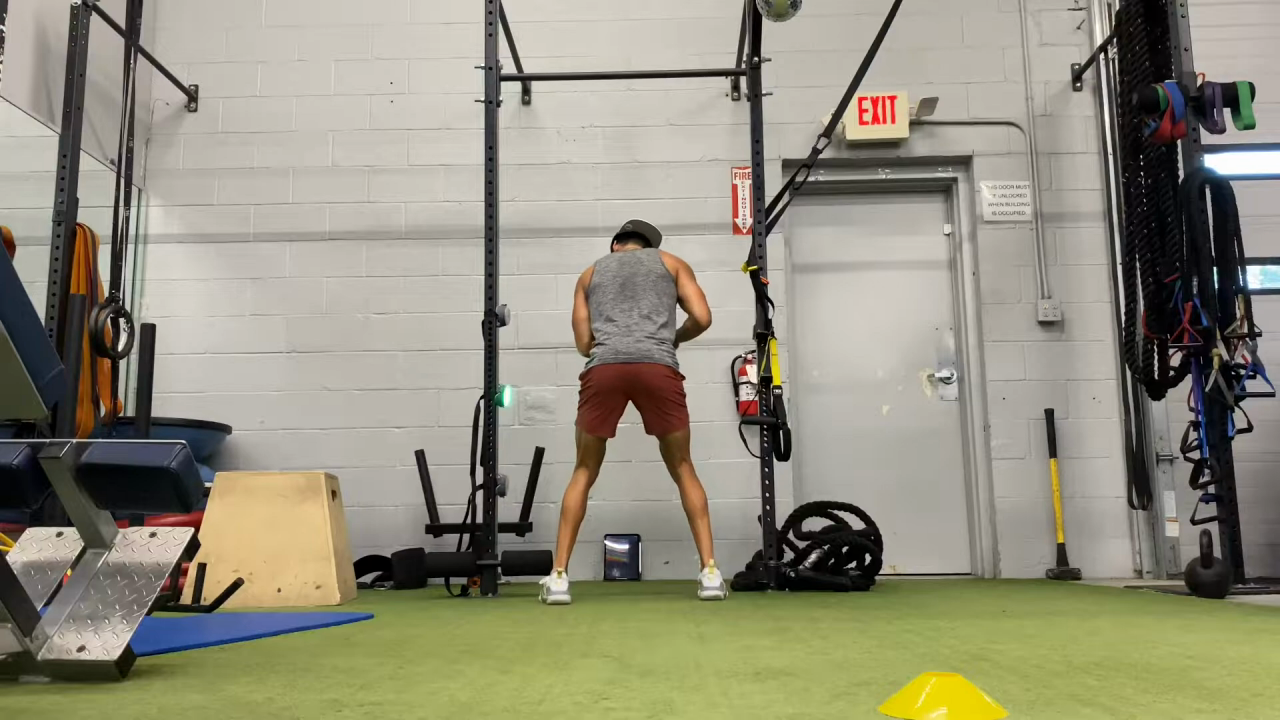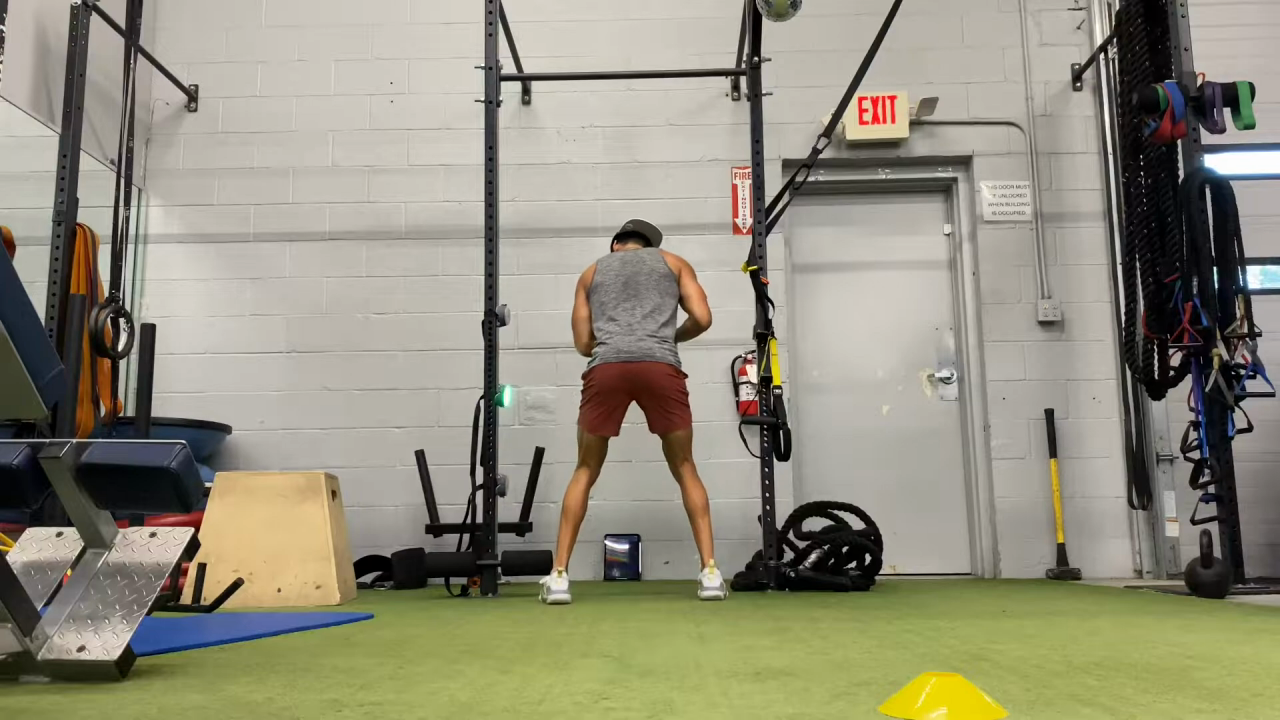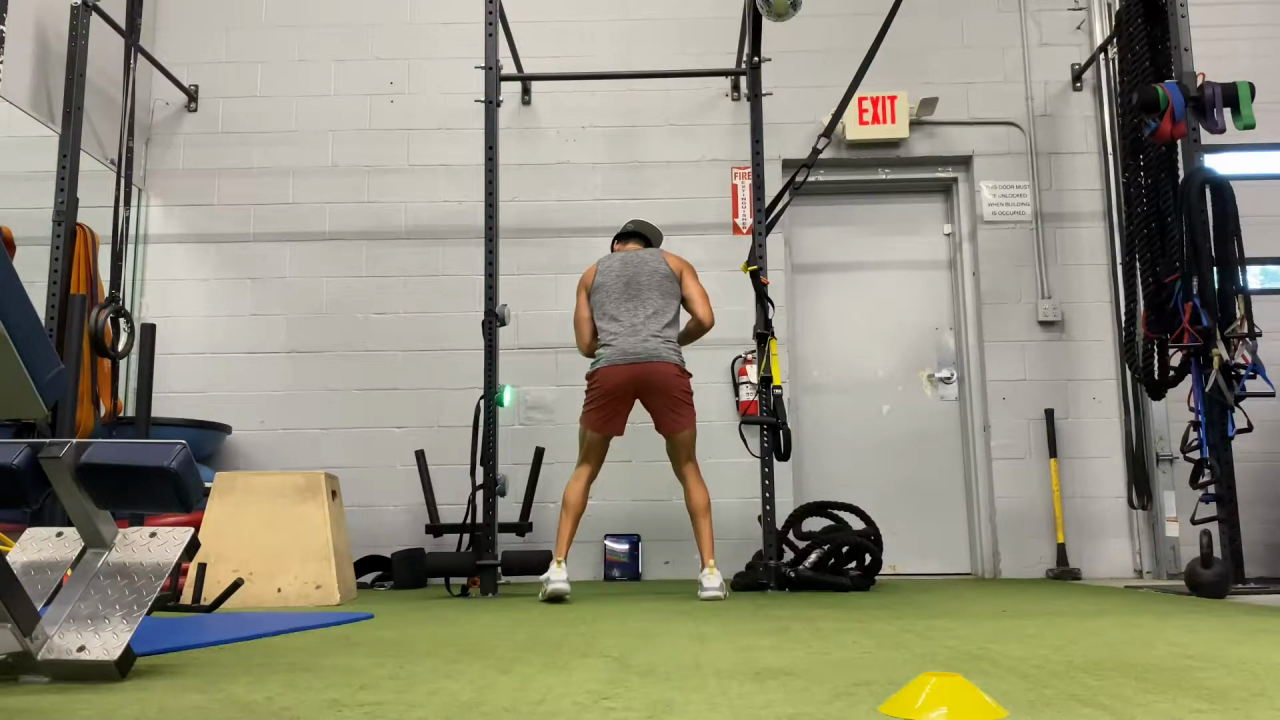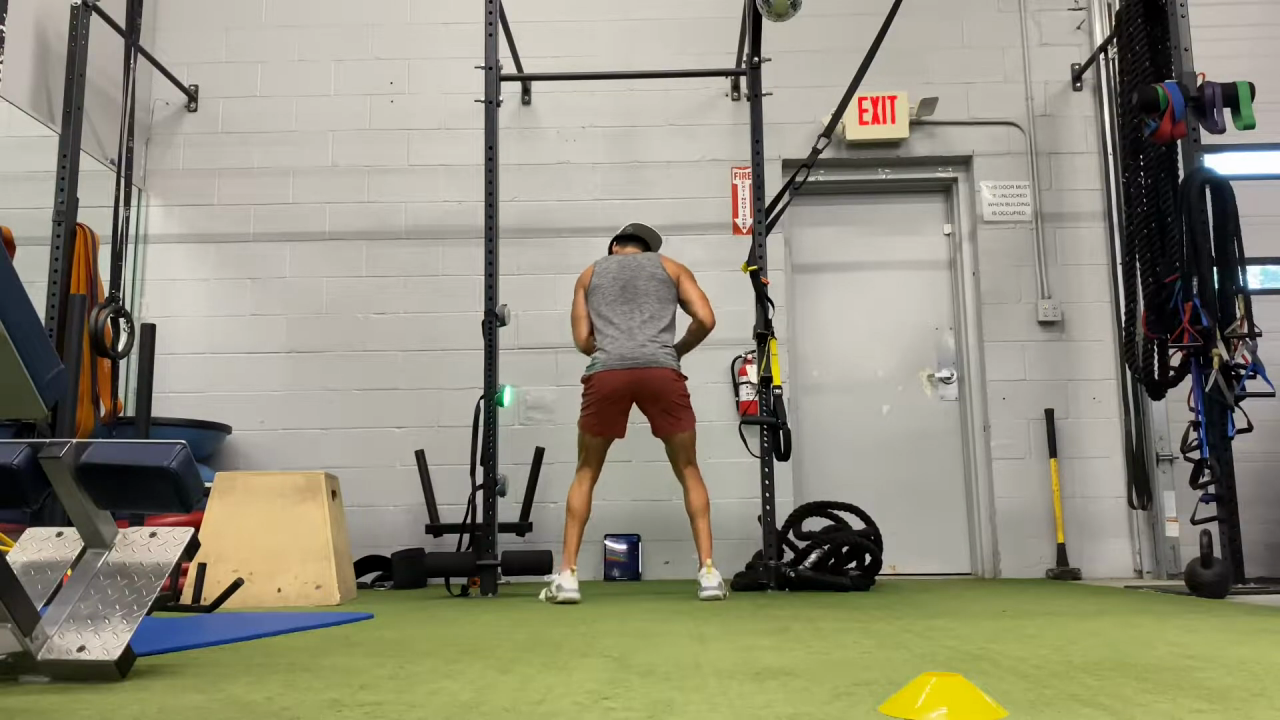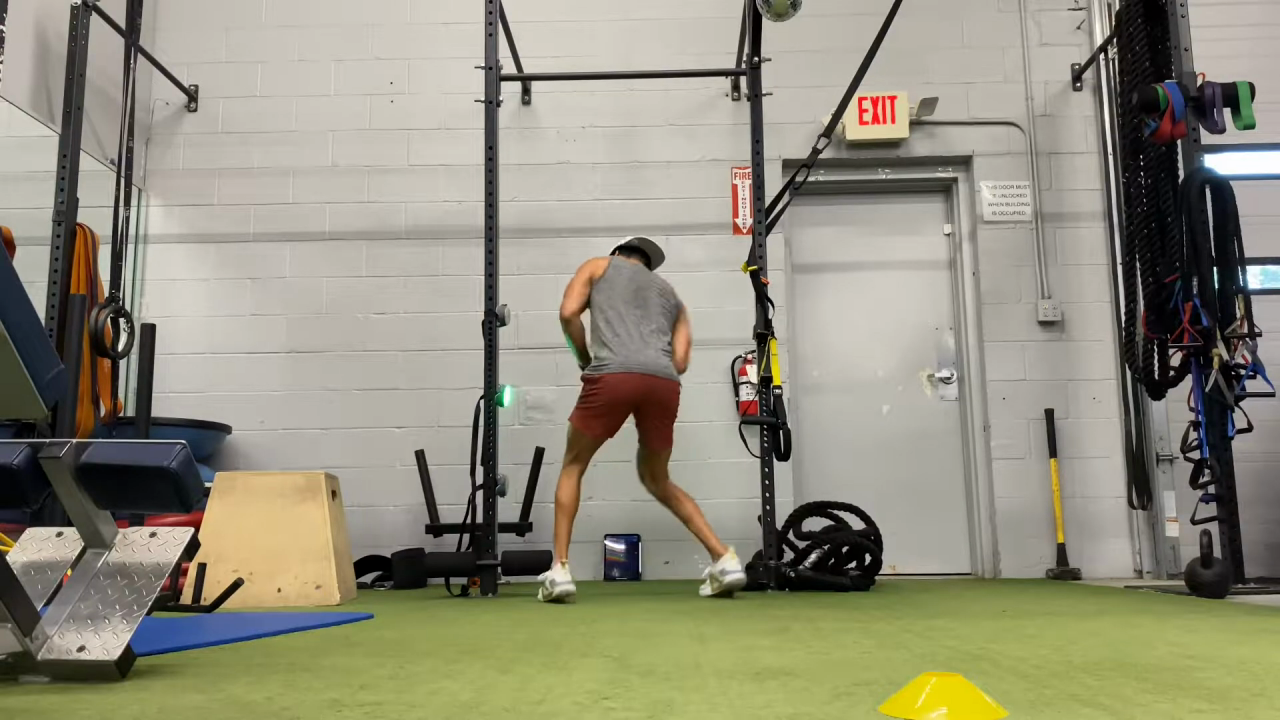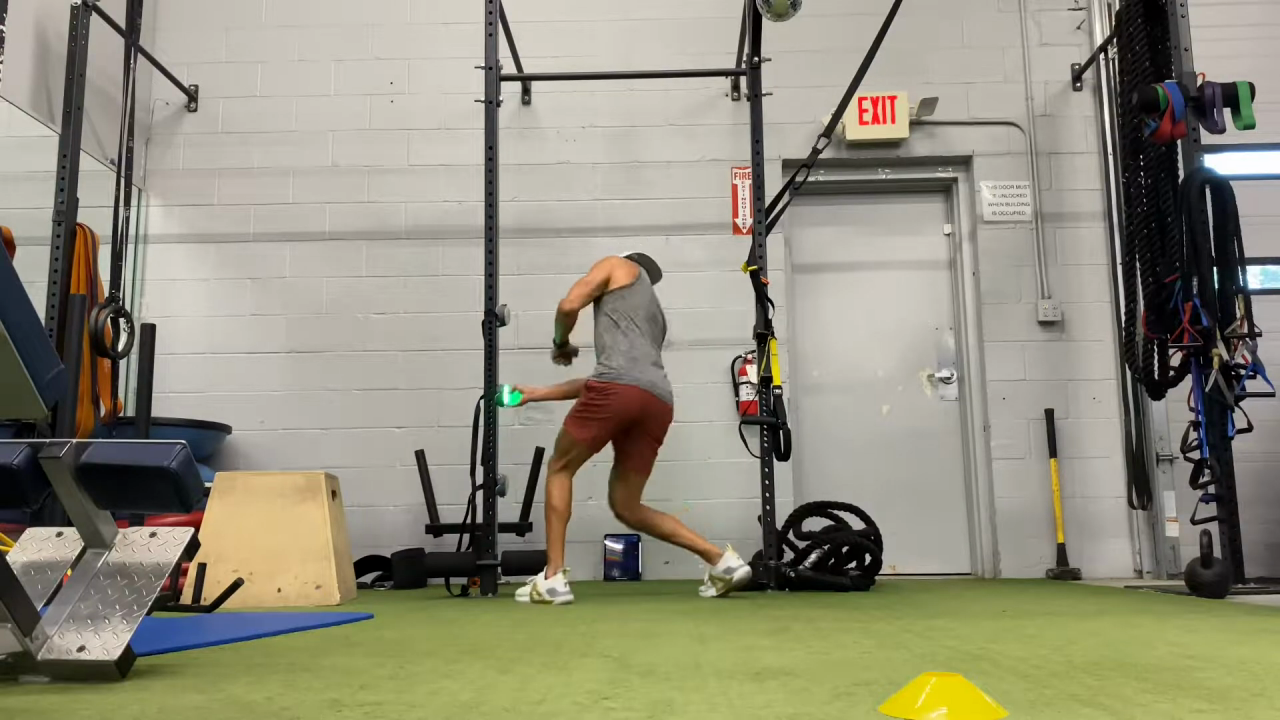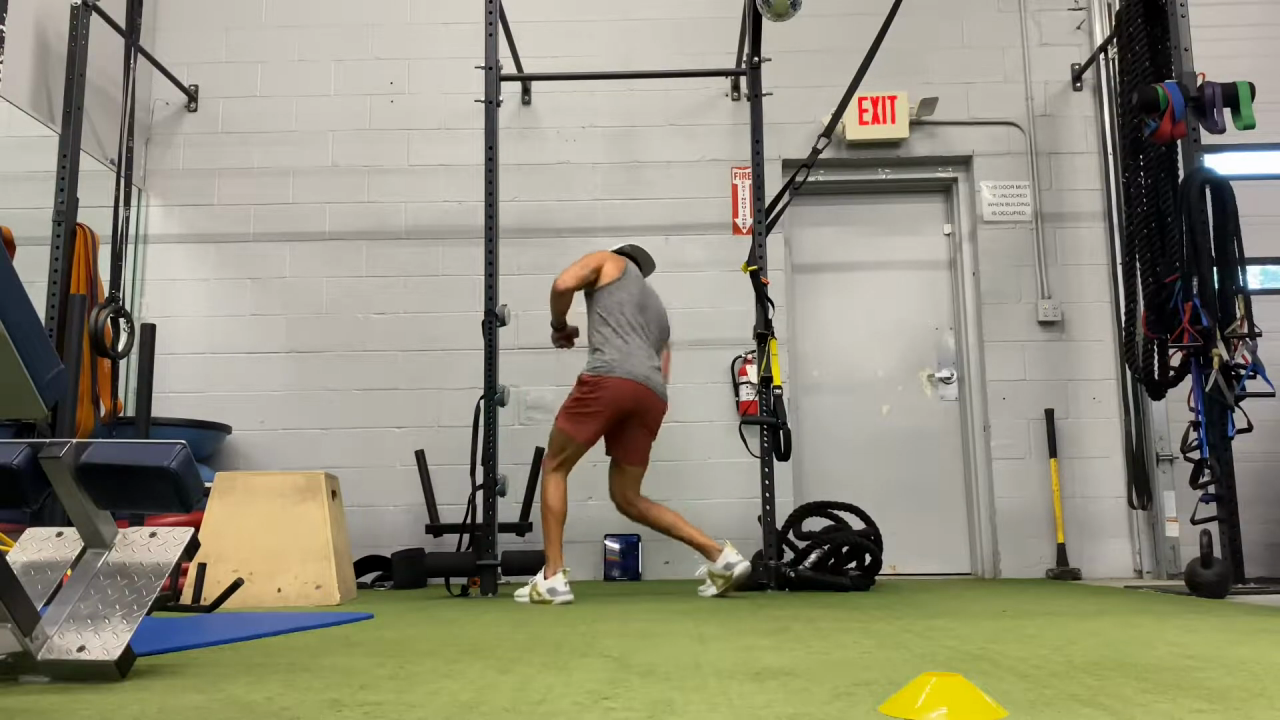
dt=0.1s
person 1, frame 1
left shoulder: (591, 274)
right shoulder: (671, 263)
left elbow: (584, 343)
right elbow: (702, 317)
left hip: (604, 370)
right hip: (657, 368)
left knee: (584, 473)
right knee: (683, 471)
left ankle: (558, 576)
right ankle: (710, 572)
person 1, frame 2
left shoulder: (592, 273)
right shoulder: (673, 262)
left elbow: (583, 343)
right elbow: (702, 318)
left hip: (607, 369)
right hip: (660, 368)
left knee: (585, 473)
right knee: (685, 471)
left ankle: (559, 574)
right ankle: (710, 573)
person 1, frame 3
left shoulder: (593, 273)
right shoulder: (674, 263)
left elbow: (585, 344)
right elbow: (704, 318)
left hip: (611, 370)
right hip: (665, 368)
left knee: (586, 469)
right knee: (687, 470)
left ankle: (558, 567)
right ankle: (710, 573)
person 1, frame 4
left shoulder: (592, 272)
right shoulder: (671, 268)
left elbow: (583, 339)
right elbow: (706, 319)
left hip: (610, 374)
right hip: (662, 373)
left knee: (586, 474)
right knee: (688, 473)
left ankle: (567, 575)
right ankle: (709, 570)
person 1, frame 5
left shoulder: (599, 266)
right shoulder: (669, 294)
left elbow: (568, 313)
right elbow: (680, 362)
left wrist: (584, 357)
left hip: (612, 376)
right hip: (663, 384)
left knee: (572, 468)
right knee: (657, 482)
left ankle: (561, 571)
right ankle: (725, 560)
person 1, frame 6
left shoulder: (619, 268)
right shoulder: (655, 317)
left elbow: (569, 305)
left wrist: (560, 343)
right wrist: (541, 393)
left hip: (616, 389)
right hip: (658, 403)
left knee: (559, 471)
right knee: (627, 506)
left ankle: (554, 577)
right ankle: (723, 559)
person 1, frame 7
left shoulder: (609, 261)
right shoulder: (657, 310)
left elbow: (563, 284)
left wrist: (559, 326)
left hip: (610, 382)
right hip: (651, 395)
left knee: (554, 469)
right knee: (627, 498)
left ankle: (554, 578)
right ankle: (723, 555)
